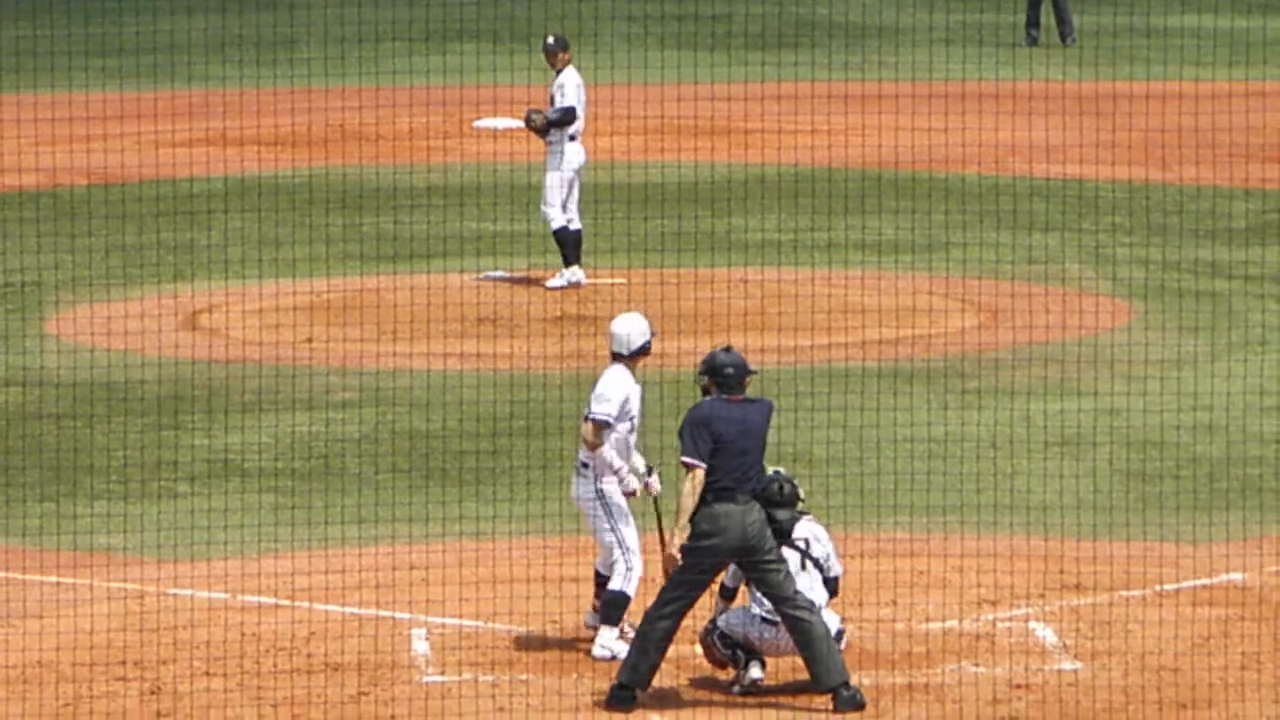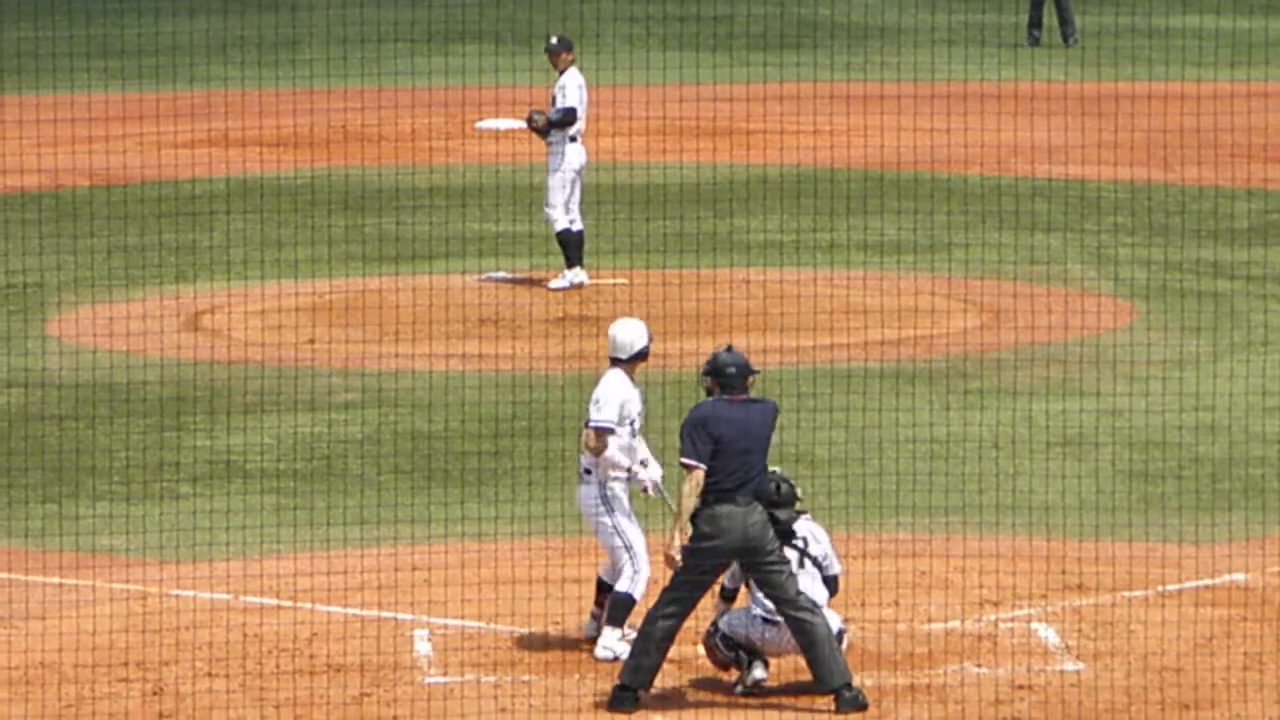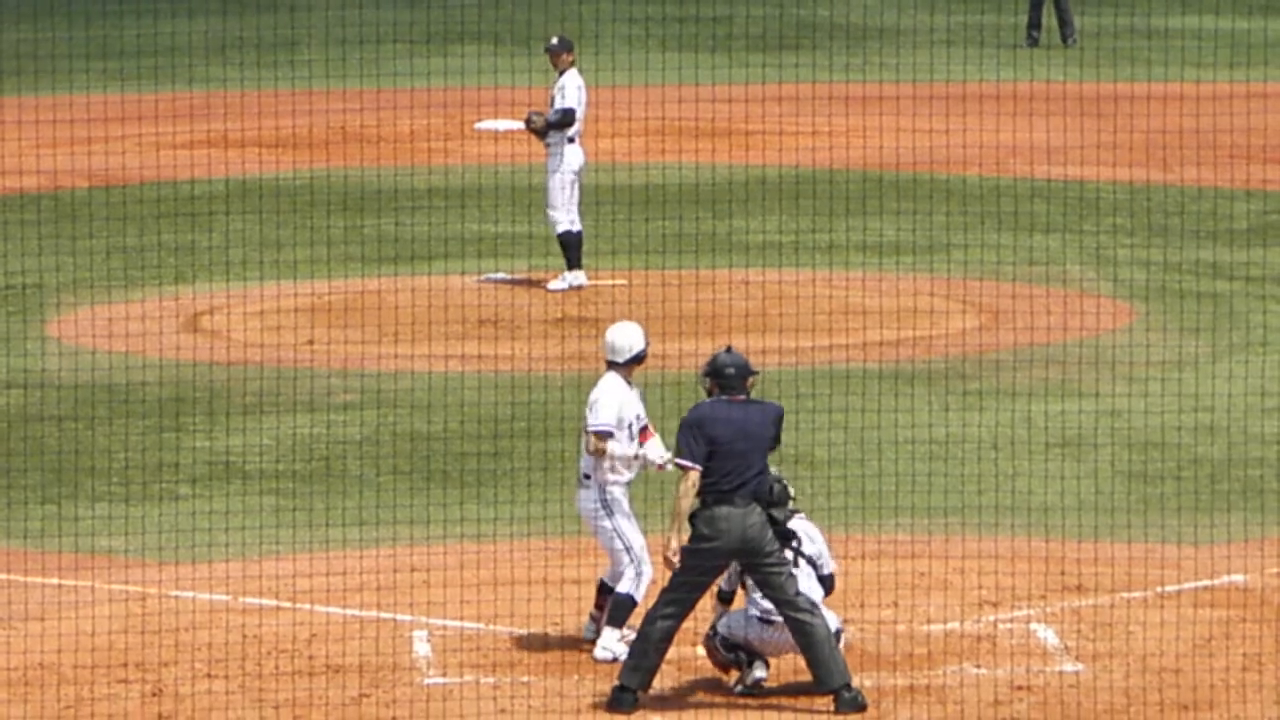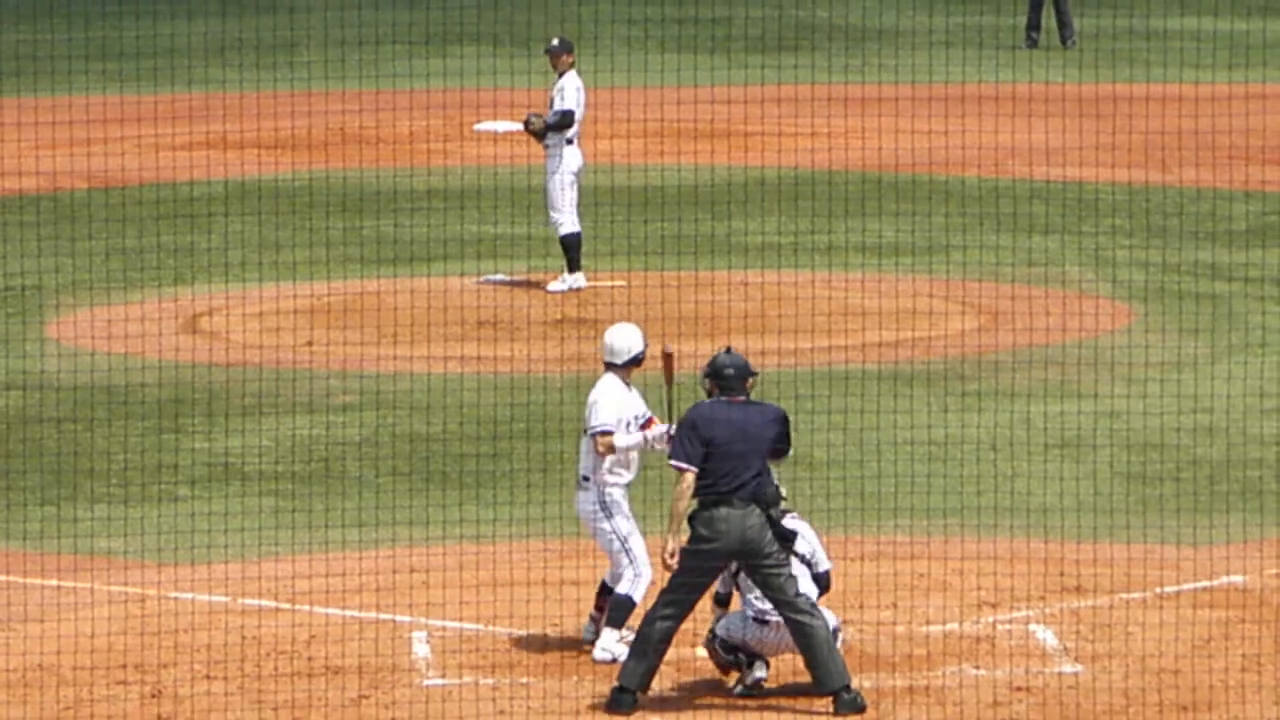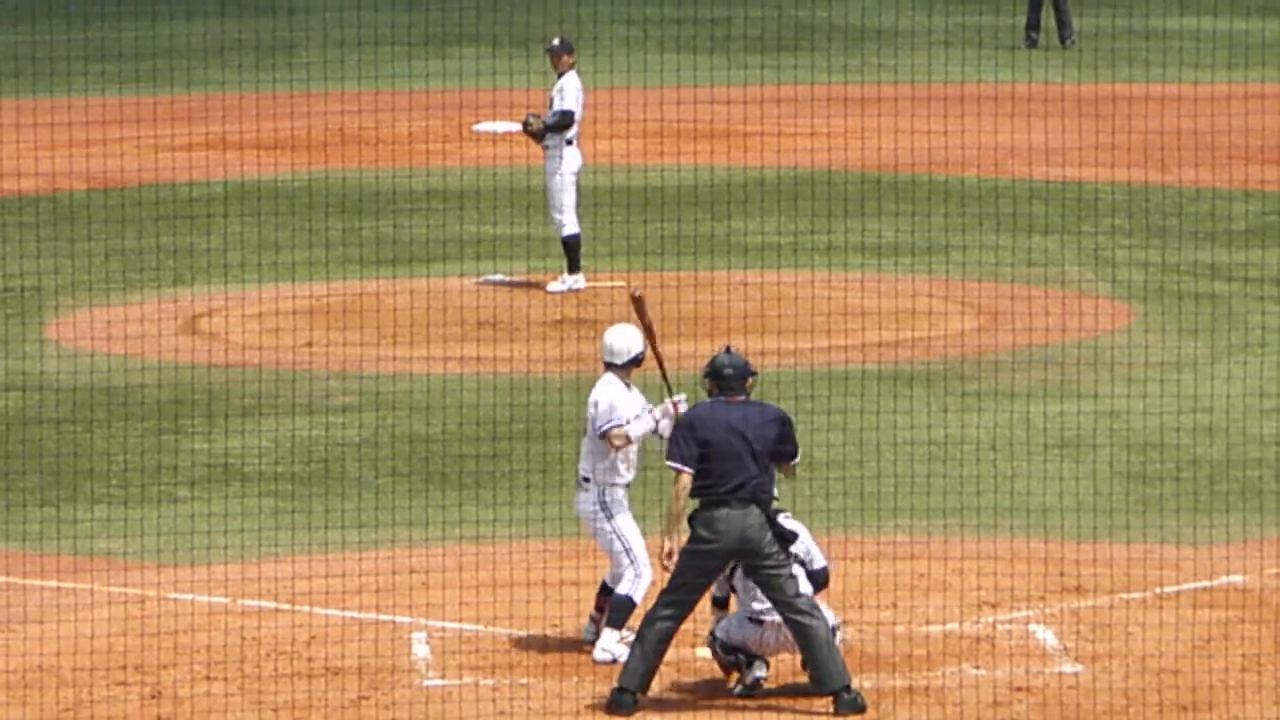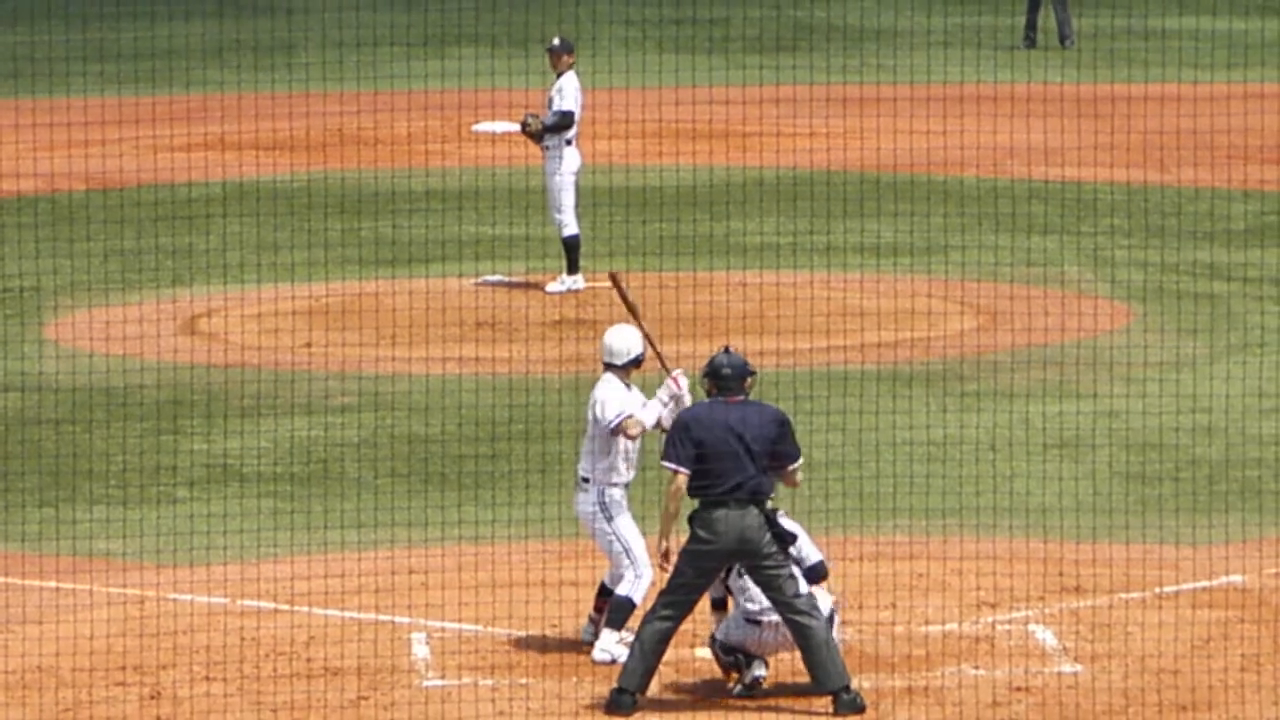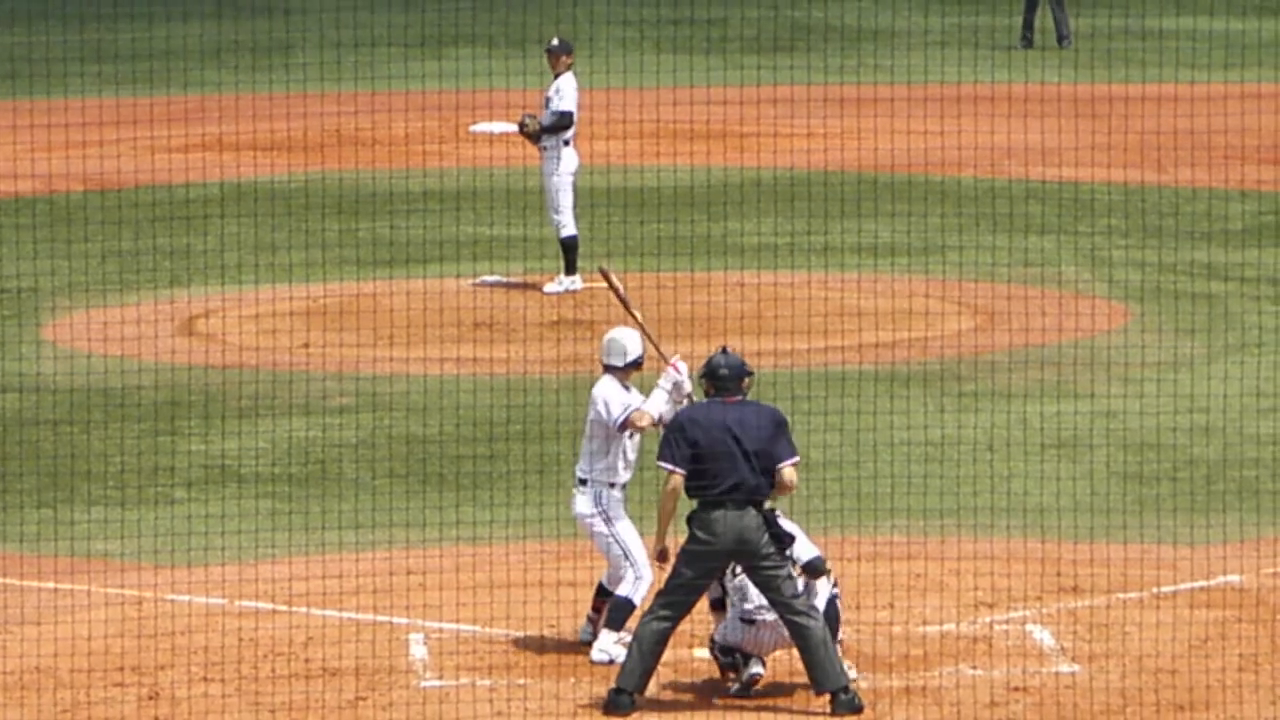
dt=0.1s
person 1, frame 1
left shoulder: (702, 414)
right shoulder: (763, 411)
left elbow: (696, 478)
left wrist: (677, 533)
left hip: (713, 520)
right hip: (754, 519)
left knee: (667, 608)
right knee: (795, 606)
left ankle: (626, 689)
right ankle: (841, 689)
person 1, frame 2
left shoulder: (702, 415)
right shoulder: (768, 412)
left elbow: (695, 479)
left wrist: (677, 533)
left hip: (714, 521)
right hip: (757, 521)
left knee: (669, 608)
right knee: (799, 607)
left ankle: (628, 690)
right ankle: (843, 690)
person 1, frame 3
left shoulder: (700, 416)
right shoulder: (771, 415)
left elbow: (691, 480)
left wrist: (674, 535)
left hip: (713, 522)
right hip: (757, 522)
left knee: (668, 609)
right knee: (799, 608)
left ankle: (627, 691)
right ankle: (843, 691)
person 1, frame 4
left shoulder: (697, 417)
right shoulder: (774, 416)
left elbow: (686, 482)
left wrist: (672, 537)
left hip: (712, 524)
right hip: (758, 523)
left knee: (667, 610)
right knee: (800, 609)
left ankle: (626, 691)
right ankle: (842, 692)
person 1, frame 5
left shoulder: (695, 418)
right shoulder: (775, 418)
left elbow: (683, 483)
right elbow: (790, 470)
left wrist: (669, 538)
left hip: (711, 524)
right hip: (758, 523)
left knee: (666, 611)
right knee: (800, 610)
person 1, frame 6
left shoulder: (691, 419)
right shoulder: (773, 418)
left elbow: (679, 484)
right elbow: (793, 477)
left wrist: (664, 537)
left hip: (710, 525)
right hip: (757, 523)
left knee: (665, 611)
right knee: (800, 610)
person 1, frame 7
left shoulder: (687, 419)
right shoulder: (770, 418)
left elbow: (674, 484)
right elbow: (789, 482)
left wrist: (661, 537)
left hip: (709, 526)
right hip: (756, 524)
left knee: (663, 611)
right knee: (799, 610)
person 2, frame 1
left shoulder: (619, 378)
right shoulder: (618, 383)
right elbow: (589, 435)
left wrist: (643, 469)
right wrist: (625, 474)
left hip: (598, 481)
right hip: (601, 484)
left knee: (612, 551)
right knee: (628, 562)
left ankle: (600, 615)
right ankle: (606, 641)
person 2, frame 2
left shoulder: (628, 386)
right shoulder: (613, 388)
left elbow: (632, 437)
right elbow: (593, 442)
left wrist: (650, 465)
right wrist: (634, 468)
left hip: (610, 488)
right hip: (603, 489)
left knee: (621, 559)
right knee: (636, 566)
left ankle: (600, 622)
right ankle: (608, 641)
person 2, frame 3
left shoulder: (627, 390)
right shoulder: (609, 392)
left elbow: (644, 432)
right elbow: (595, 446)
left wrist: (657, 451)
right wrist: (641, 454)
left hip: (610, 491)
right hip: (604, 493)
left knee: (623, 561)
right knee: (638, 568)
left ankle: (598, 624)
right ankle: (608, 642)
person 2, frame 4
left shoulder: (628, 392)
right shoulder: (608, 394)
left elbow: (649, 428)
right elbow: (603, 446)
left wrist: (663, 433)
right wrist: (647, 436)
left hip: (611, 494)
right hip: (602, 496)
left knee: (623, 564)
right knee: (638, 570)
left ankle: (598, 626)
right ankle: (607, 644)
person 2, frame 5
left shoulder: (628, 391)
right shoulder: (608, 392)
left elbow: (658, 426)
right elbow: (618, 440)
left wrist: (672, 412)
right wrist: (657, 416)
left hip: (610, 494)
right hip: (602, 496)
left knee: (624, 565)
right knee: (638, 571)
left ankle: (596, 627)
right ankle: (607, 645)
person 2, frame 6
left shoulder: (627, 390)
right shoulder: (608, 391)
left elbow: (667, 422)
right elbow: (632, 430)
left wrist: (677, 397)
right wrist: (664, 395)
left hip: (609, 495)
right hip: (601, 497)
left knee: (623, 564)
right knee: (639, 571)
left ankle: (596, 628)
right ankle: (607, 645)
person 2, frame 7
left shoulder: (625, 391)
right shoulder: (607, 392)
left elbow: (665, 418)
right elbow: (641, 422)
left wrist: (679, 390)
right wrist: (665, 384)
left hip: (605, 496)
right hip: (599, 498)
left knee: (622, 565)
right knee: (639, 573)
left ankle: (594, 628)
right ankle: (605, 645)
person 3, frame 1
left shoulder: (567, 79)
right shoulder: (565, 78)
left elbow: (569, 115)
left wrist: (545, 122)
right wrist: (544, 125)
left hip: (564, 151)
right hip: (567, 150)
left knee: (551, 209)
right knee: (569, 212)
left ankle: (571, 267)
right ankle: (574, 270)
person 3, frame 2
left shoulder: (569, 80)
right shoulder: (571, 79)
left elbow: (570, 116)
left wrist: (546, 123)
right wrist: (547, 125)
left hip: (565, 151)
right hip: (570, 150)
left knee: (555, 211)
right knee: (571, 212)
left ankle: (573, 269)
right ankle: (576, 270)
person 3, frame 3
left shoulder: (568, 81)
right shoulder: (569, 80)
left elbow: (568, 117)
left wrist: (544, 125)
right wrist: (545, 126)
left hip: (564, 152)
right hip: (568, 151)
left knee: (557, 212)
right knee: (570, 213)
left ankle: (574, 271)
right ankle: (576, 272)
person 3, frame 4
left shoulder: (568, 82)
right shoulder: (567, 82)
left elbow: (567, 118)
left wrist: (543, 126)
right wrist: (543, 130)
left hip: (562, 154)
right hip: (562, 153)
left knee: (560, 215)
right knee: (568, 214)
left ankle: (573, 274)
right ankle: (574, 273)
person 3, frame 5
left shoulder: (568, 83)
right shoulder: (566, 82)
left elbow: (567, 119)
left wrist: (542, 128)
right wrist: (542, 130)
left hip: (562, 155)
right hip: (561, 153)
left knee: (563, 216)
right knee: (567, 215)
left ankle: (573, 275)
right ankle: (574, 274)
person 3, frame 6
left shoulder: (567, 83)
right shoulder: (561, 83)
left elbow: (567, 119)
left wrist: (541, 128)
right wrist: (540, 131)
left hip: (561, 155)
right hip: (556, 154)
left knee: (564, 216)
right knee: (564, 216)
left ankle: (573, 276)
right ankle: (572, 274)
person 3, frame 7
left shoulder: (565, 83)
right shoulder: (559, 84)
left elbow: (566, 120)
left wrist: (539, 129)
right wrist: (538, 130)
left hip: (559, 156)
right hip: (554, 155)
left knee: (562, 217)
right knee: (562, 217)
left ankle: (571, 276)
right ankle: (570, 275)
person 4, frame 1
right shoulder: (815, 530)
left elbow: (727, 591)
right elbow: (832, 588)
left wrist: (716, 624)
left hip: (764, 634)
left knee: (714, 633)
right knee: (834, 627)
left ankle: (750, 665)
person 4, frame 2
right shoulder: (813, 529)
left elbow: (728, 592)
right elbow: (832, 585)
left wrist: (718, 624)
left hip: (765, 634)
left knee: (716, 633)
right knee: (835, 628)
left ankle: (752, 665)
person 4, frame 3
right shoulder: (807, 528)
left elbow: (725, 594)
right elbow: (828, 584)
left wrist: (717, 628)
left hip: (763, 635)
left knee: (716, 636)
right knee: (832, 628)
left ankle: (753, 665)
person 4, frame 4
right shoulder: (798, 527)
left elbow: (721, 597)
right elbow: (824, 583)
left wrist: (716, 631)
left hip: (759, 633)
left knee: (718, 635)
right knee: (829, 629)
left ankle: (752, 666)
person 4, frame 5
right shoulder: (791, 526)
left elbow: (719, 600)
right elbow: (821, 578)
left wrist: (717, 636)
left hip: (757, 633)
left knee: (719, 637)
right knee: (828, 623)
left ankle: (751, 666)
person 4, frame 6
right shoulder: (783, 526)
left elbow: (716, 601)
right elbow: (819, 572)
left wrist: (719, 632)
left hip: (753, 635)
left knee: (720, 639)
right knee: (825, 603)
left ankle: (753, 666)
person 4, frame 7
right shoulder: (780, 526)
left elbow: (716, 602)
right elbow: (817, 568)
left wrist: (720, 633)
left hip: (749, 635)
left knee: (719, 641)
right knee: (825, 584)
left ankle: (746, 664)
